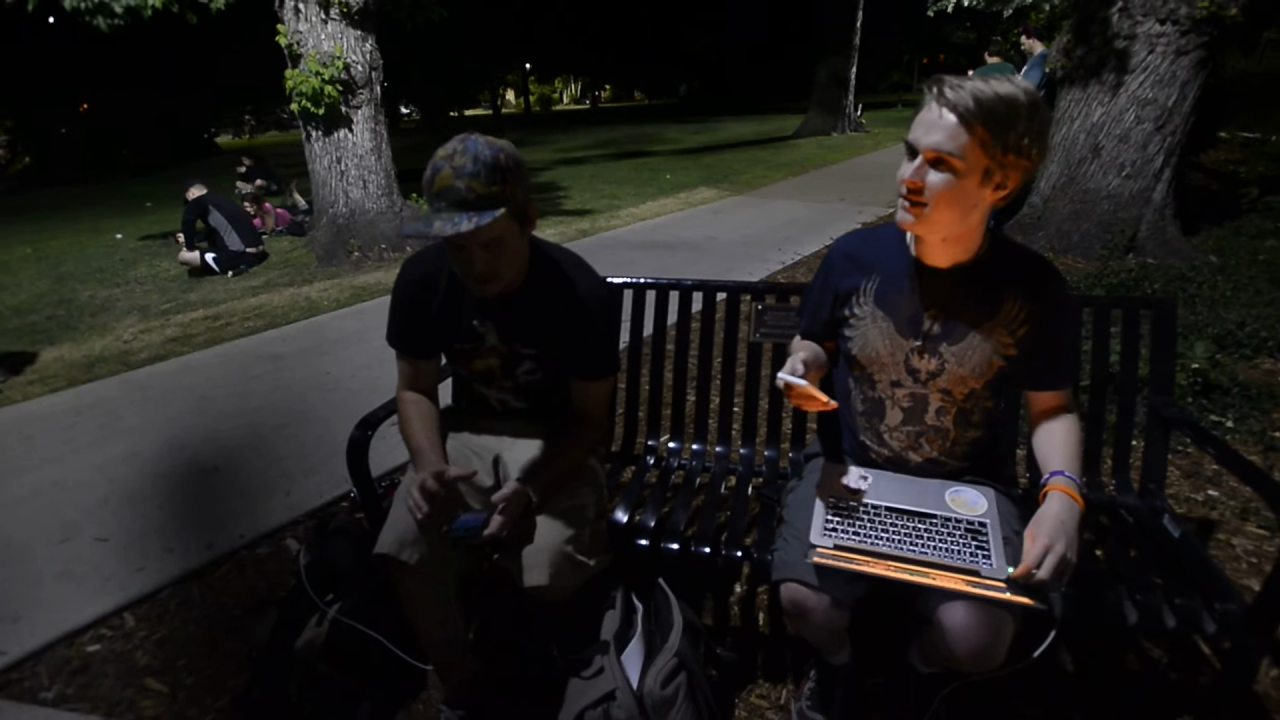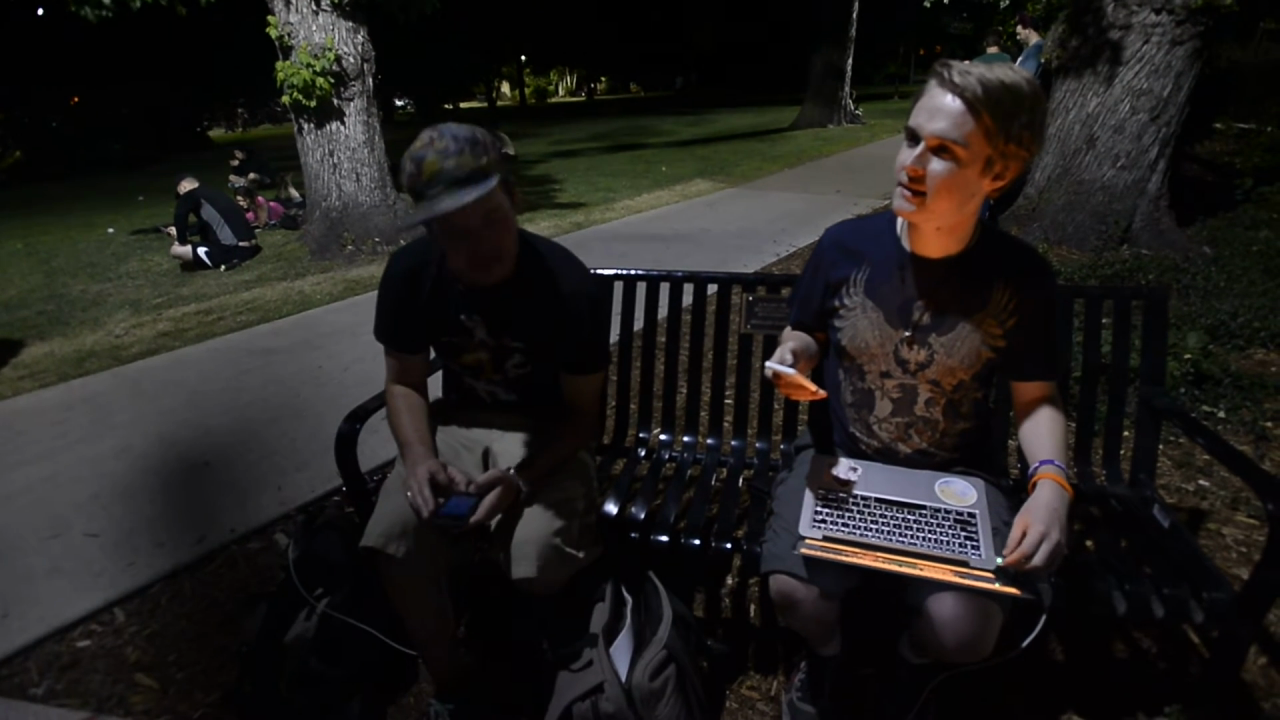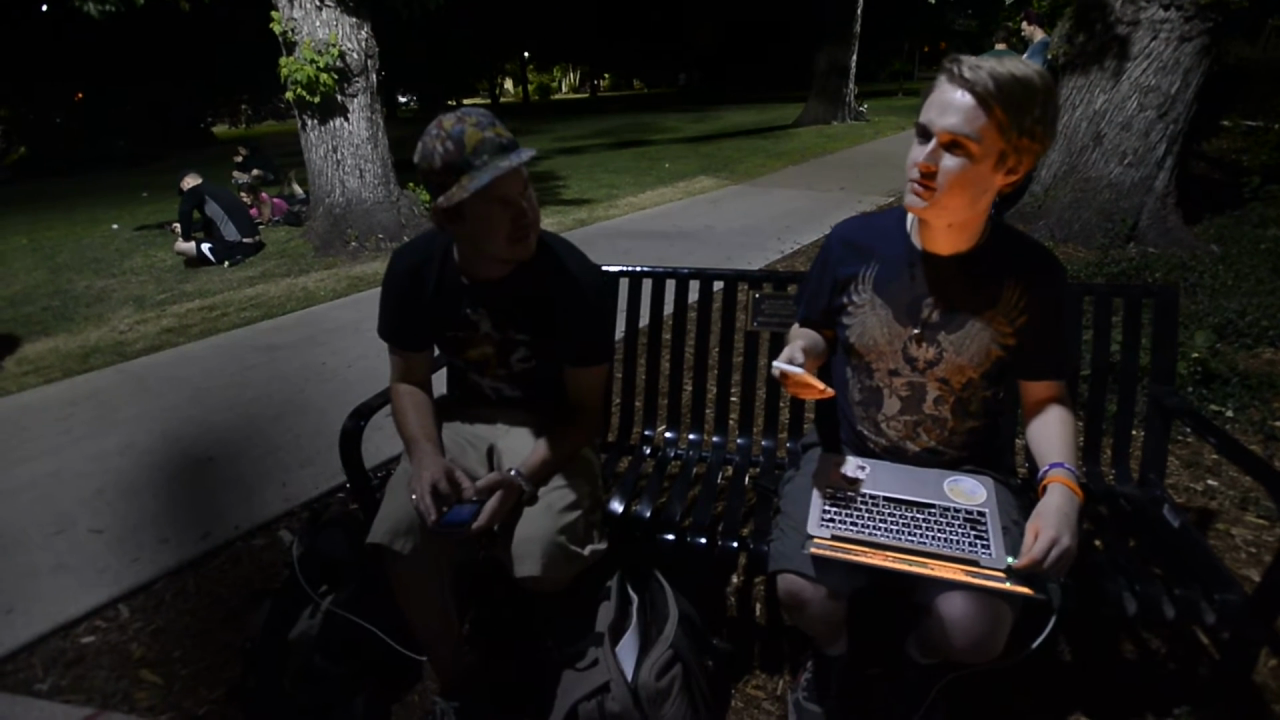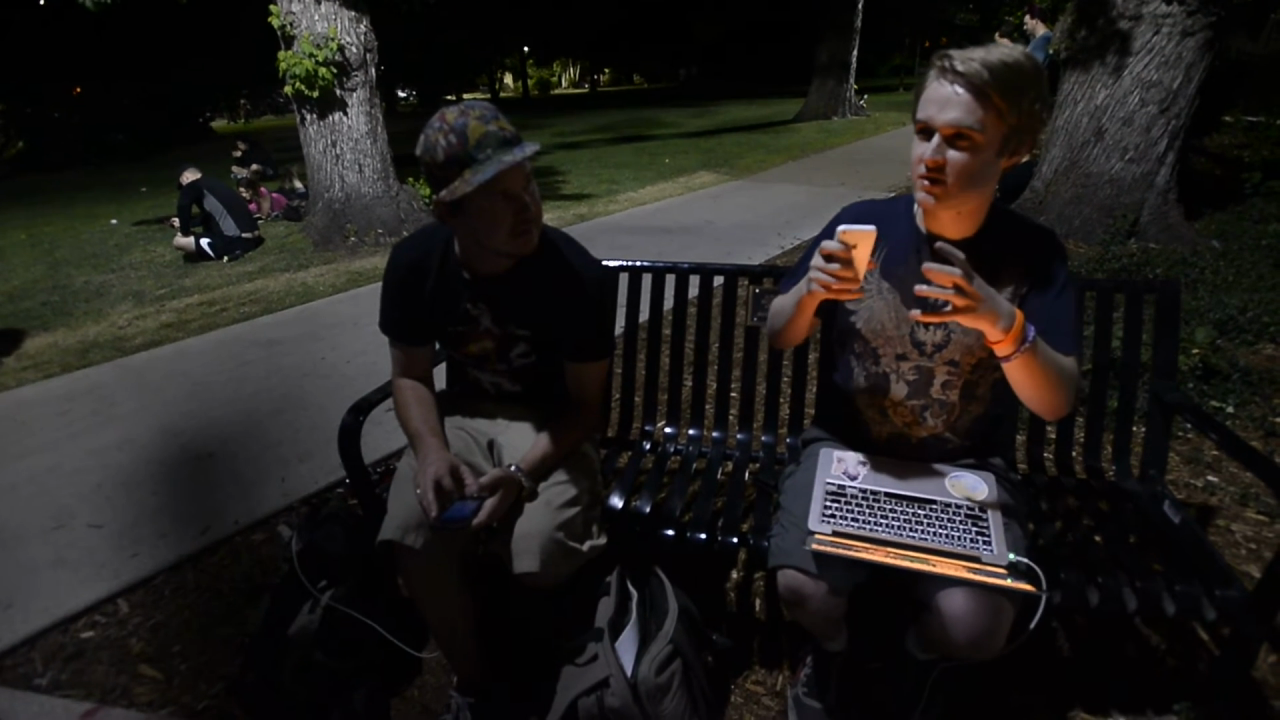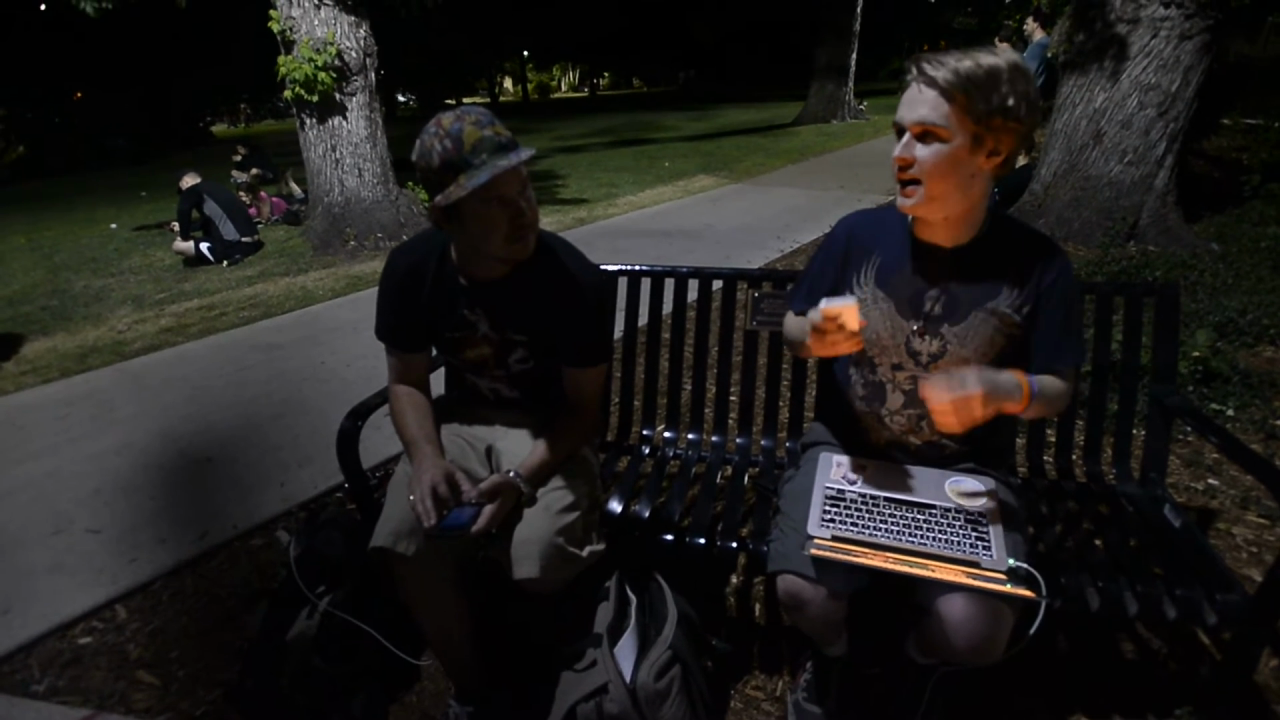
dt=1s
person 1, frame 1
left shoulder: (1032, 285)
right shoulder: (855, 256)
left elbow: (1051, 407)
right elbow: (817, 344)
left wrist: (1063, 493)
right wrist: (804, 367)
left hip: (967, 489)
right hip: (850, 470)
left knee: (974, 638)
right knee: (805, 602)
right ankle: (835, 661)
person 1, frame 2
left shoulder: (1021, 275)
right shoulder: (845, 245)
left elbow: (1035, 398)
right elbow: (806, 335)
left wrist: (1051, 481)
right wrist: (793, 356)
left hip: (956, 479)
right hip: (840, 460)
left knee: (964, 630)
right knee: (795, 592)
left ankle: (911, 666)
right ankle: (827, 653)
person 1, frame 3
left shoulder: (1031, 273)
right shoulder: (853, 242)
left elbow: (1044, 398)
right elbow: (811, 333)
left wrist: (1061, 486)
right wrist: (802, 355)
left hip: (964, 478)
right hip: (847, 459)
left knee: (974, 630)
right knee: (802, 594)
right ankle: (833, 655)
person 1, frame 4
left shoulder: (1034, 253)
right shoulder: (863, 225)
left elbow: (1057, 402)
right elbow: (779, 338)
left wrist: (1001, 322)
right wrist: (810, 292)
left hip: (963, 467)
right hip: (846, 447)
left knee: (976, 627)
right knee: (803, 590)
left ankle: (911, 659)
right ankle: (833, 649)
person 1, frame 5
left shoulder: (1035, 263)
right shoulder: (858, 234)
left elbow: (1057, 393)
right elbow: (790, 337)
left wrist: (1004, 392)
right wrist: (812, 338)
left hip: (962, 471)
right hip: (847, 451)
left knee: (976, 633)
right knee: (803, 595)
left ankle: (911, 663)
right ankle: (832, 654)
person 2, frame 1
left shoulder: (579, 292)
right shoulder: (422, 278)
left elbow: (592, 418)
right elbow: (416, 389)
left wrist: (532, 490)
right wrist: (429, 464)
left hip: (555, 440)
right hip: (470, 432)
left knee: (550, 572)
right knee: (406, 549)
person 2, frame 2
left shoulder: (569, 287)
right shoulder: (409, 272)
left elbow: (583, 412)
right elbow: (404, 381)
left wrist: (521, 479)
right wrist: (419, 457)
left hip: (546, 432)
right hip: (459, 423)
left knee: (538, 565)
right knee: (393, 542)
person 2, frame 3
left shoulder: (575, 280)
right shoulder: (414, 269)
left elbow: (585, 408)
right elbow: (409, 380)
left wrist: (523, 479)
right wrist: (426, 457)
left hip: (551, 430)
right hip: (464, 421)
left knee: (541, 561)
right knee: (401, 539)
person 2, frame 4
left shoulder: (576, 275)
right shoulder: (415, 263)
left elbow: (585, 403)
right elbow: (410, 375)
left wrist: (523, 474)
right wrist: (431, 452)
left hip: (551, 425)
right hip: (465, 414)
left knee: (541, 559)
right knee: (412, 539)
person 2, frame 5
left shoulder: (574, 280)
right shoulder: (411, 269)
left elbow: (583, 409)
right elbow: (407, 382)
left wrist: (522, 481)
right wrist: (427, 459)
left hip: (550, 430)
right hip: (463, 421)
left knee: (540, 565)
right knee: (406, 546)
